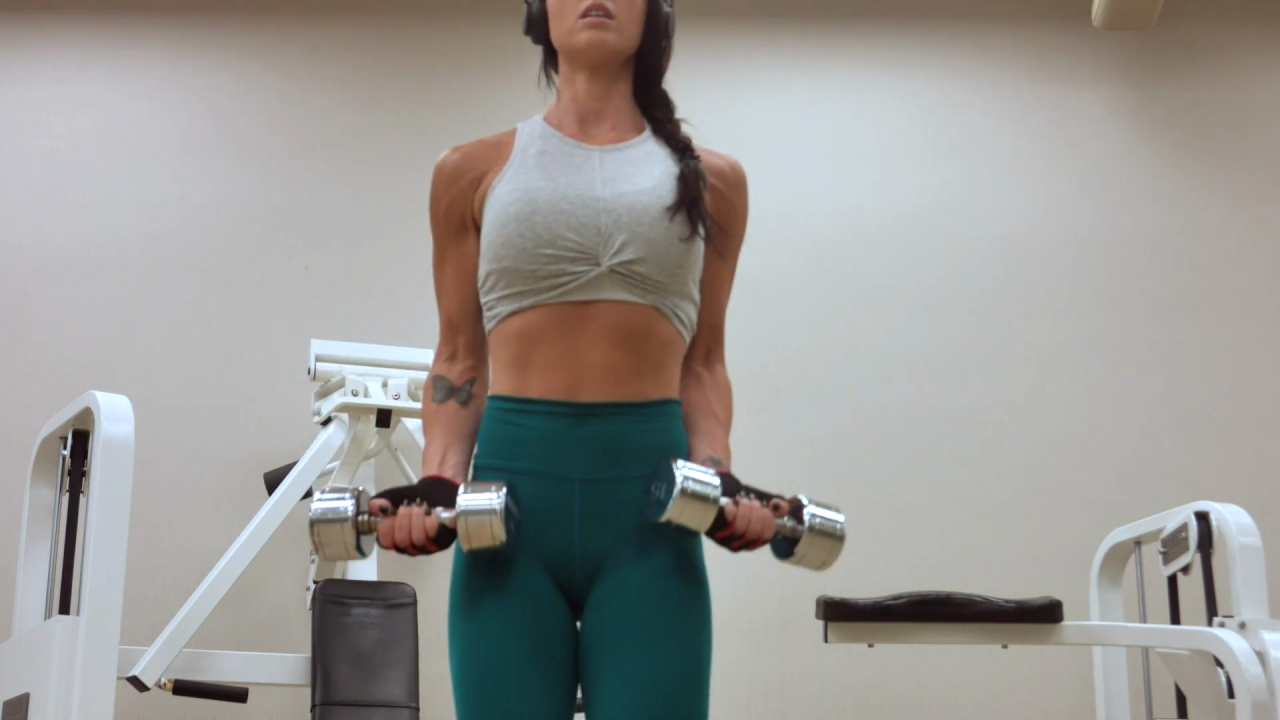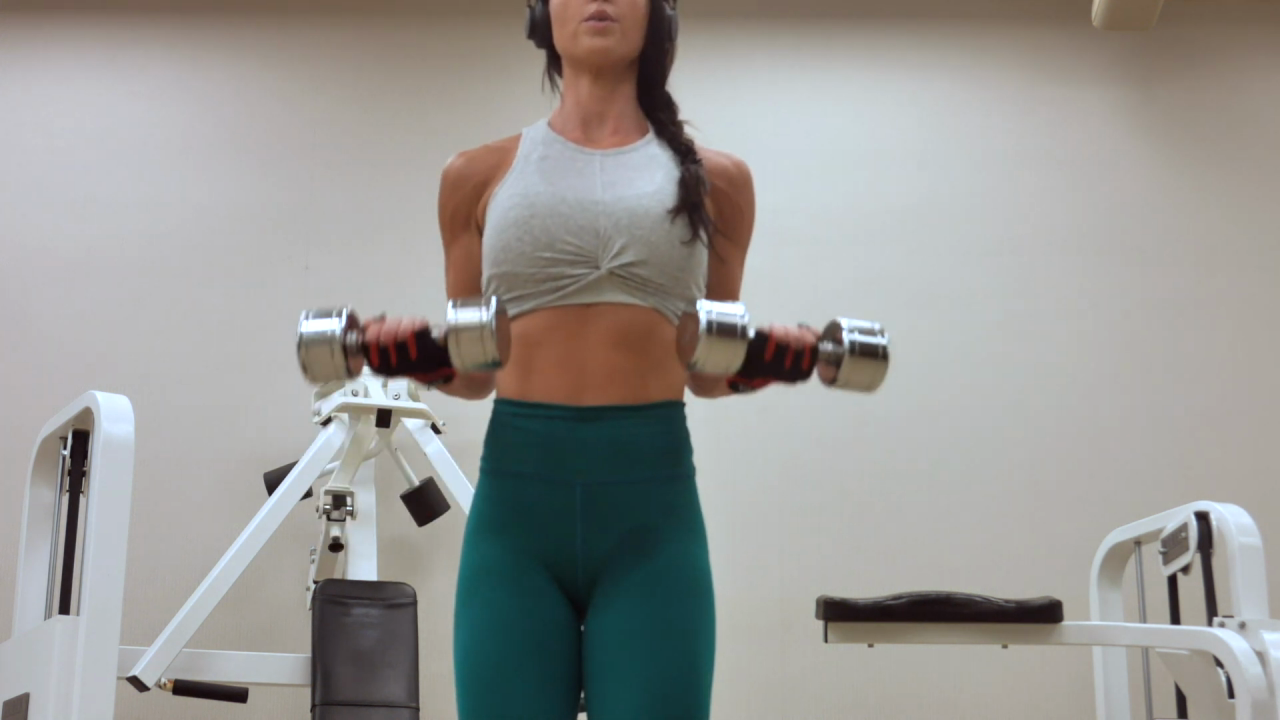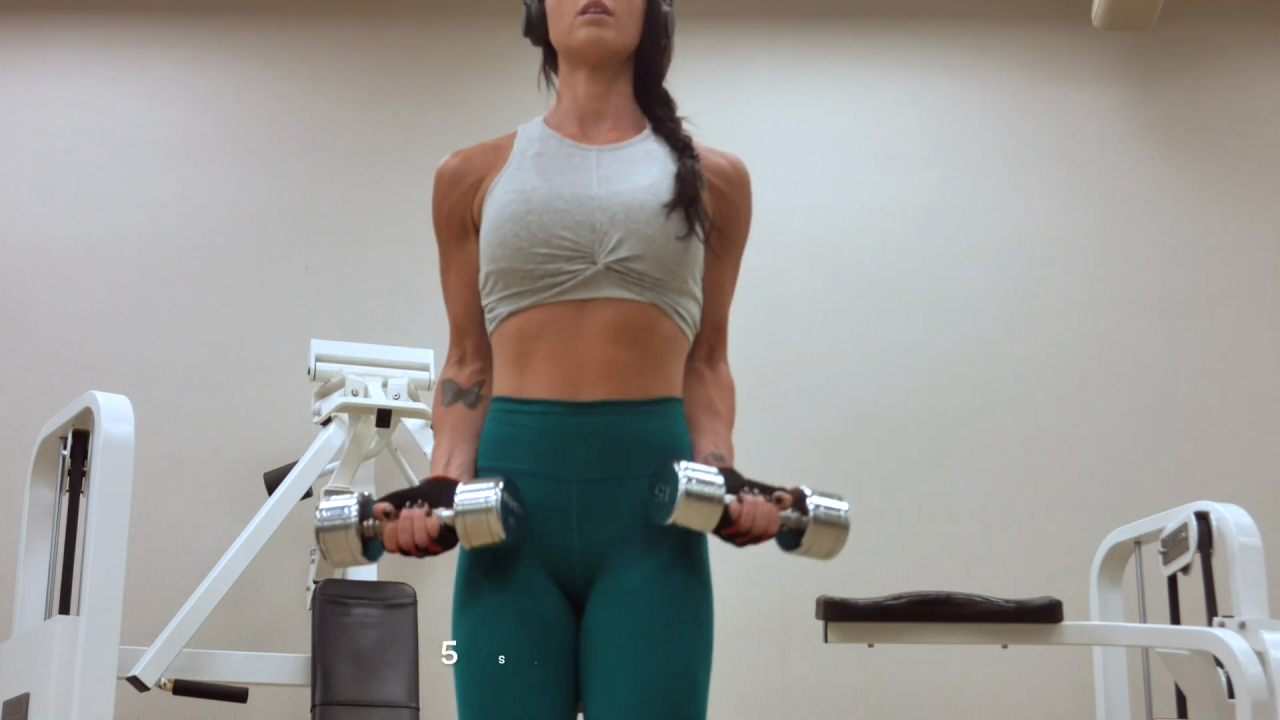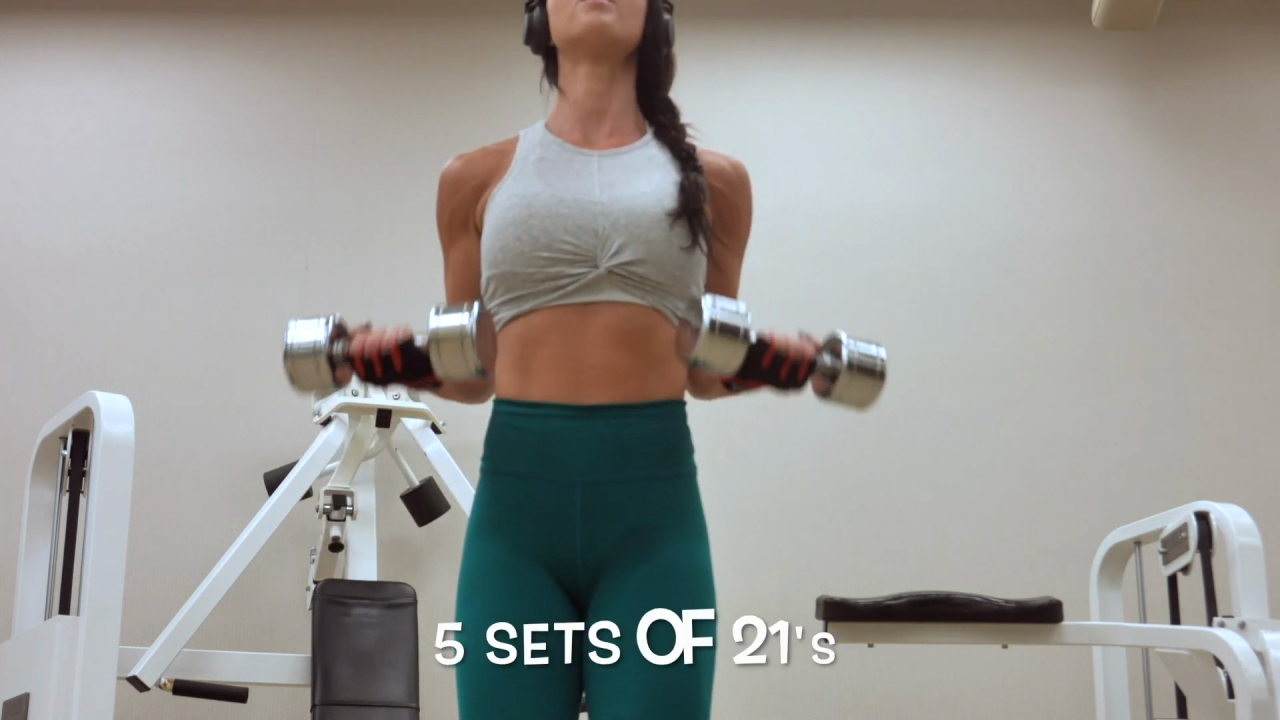
dt=0.7s
person 1, frame 1
left shoulder: (711, 179)
right shoulder: (472, 171)
left elbow: (702, 362)
right elbow: (460, 356)
left wrist: (719, 481)
right wrist: (437, 483)
left hip: (647, 500)
right hip: (512, 491)
person 1, frame 2
left shoulder: (714, 179)
right shoulder: (478, 176)
right elbow: (472, 361)
left wrist: (757, 365)
left hip: (652, 498)
right hip: (517, 496)
person 1, frame 3
left shoulder: (712, 177)
right shoulder: (473, 174)
left elbow: (704, 360)
right elbow: (469, 361)
left wrist: (722, 480)
right wrist: (441, 486)
left hip: (648, 501)
right hip: (514, 492)
person 1, frame 4
left shoulder: (712, 179)
right shoulder: (477, 178)
left wrist: (759, 364)
right wrist: (416, 362)
left hip: (654, 502)
right hip: (518, 497)
